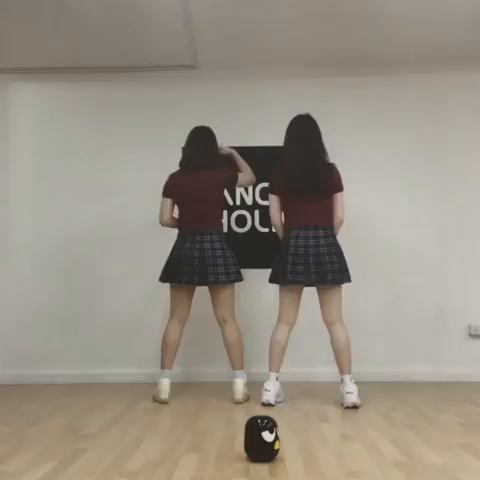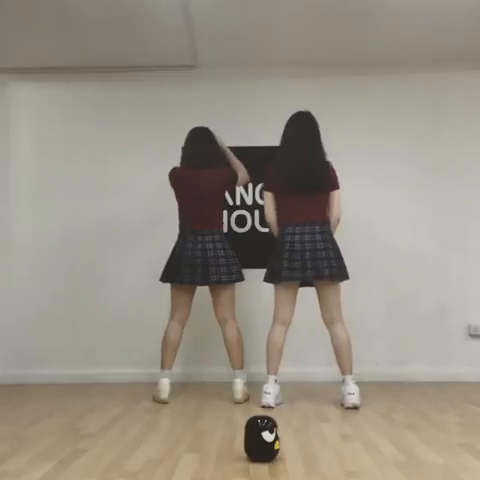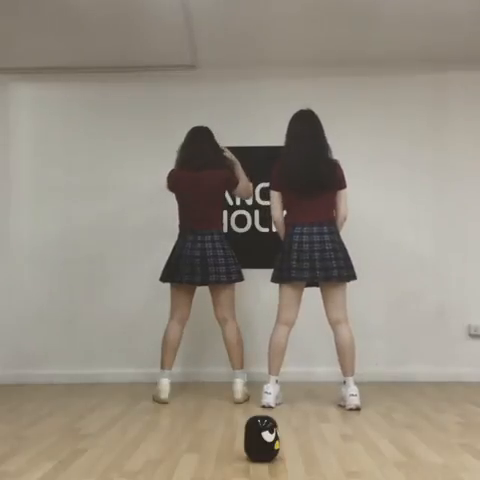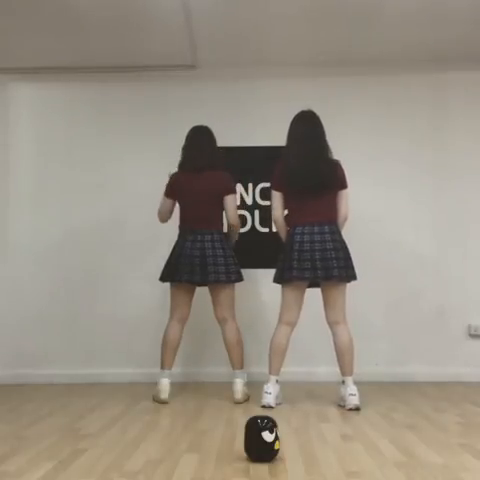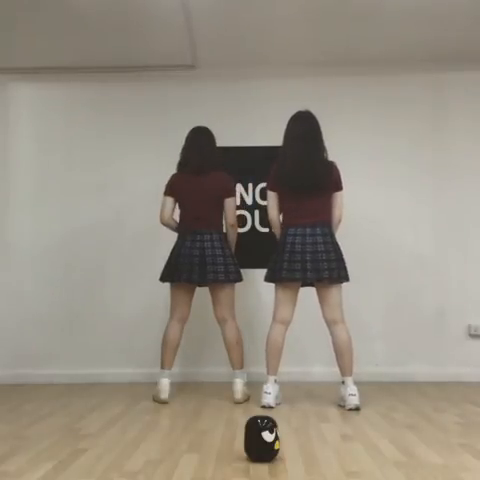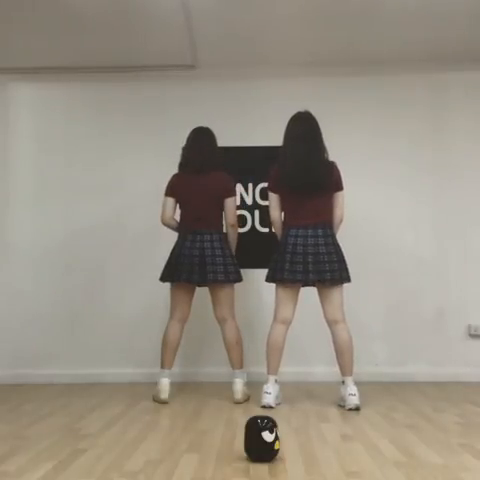
dt=0.5s
person 1, frame 1
left shoulder: (280, 175)
right shoulder: (330, 172)
left elbow: (275, 219)
right elbow: (339, 217)
left hip: (294, 247)
right hip: (326, 245)
left knee: (285, 321)
right knee: (335, 321)
left ankle: (271, 385)
right ankle: (348, 387)
person 1, frame 2
left shoulder: (275, 171)
right shoulder: (326, 169)
left elbow: (270, 216)
right elbow: (335, 215)
left hip: (289, 244)
right hip: (321, 242)
left knee: (280, 322)
right knee: (334, 320)
left ankle: (271, 387)
right ankle: (349, 387)
person 1, frame 3
left shoulder: (281, 170)
right shoulder: (333, 168)
left elbow: (277, 216)
right elbow: (342, 213)
left hip: (296, 243)
right hip: (329, 242)
left knee: (284, 321)
right knee: (339, 321)
left ankle: (271, 387)
right ankle: (350, 388)
person 1, frame 4
left shoulder: (283, 171)
right shoulder: (334, 168)
left elbow: (277, 215)
right elbow: (343, 213)
left hip: (298, 243)
right hip: (331, 242)
left knee: (286, 321)
right knee: (338, 321)
left ankle: (271, 387)
right ankle: (349, 388)
person 1, frame 5
left shoulder: (278, 171)
right shoulder: (330, 170)
left elbow: (273, 216)
right elbow: (337, 215)
left hip: (291, 244)
right hip: (324, 243)
left knee: (280, 321)
right knee: (336, 320)
left ankle: (270, 387)
right ankle: (349, 388)
person 1, frame 6
left shoulder: (279, 172)
right shoulder: (330, 170)
left elbow: (275, 216)
right elbow: (338, 215)
left hip: (292, 244)
right hip: (325, 244)
left knee: (281, 320)
right knee: (337, 320)
left ankle: (270, 387)
right ankle: (349, 388)
person 2, frame 1
left shoulder: (175, 179)
right shoulder: (221, 176)
left elbow: (165, 219)
right elbow: (250, 178)
right wrist: (233, 154)
left hip: (185, 249)
right hip: (215, 248)
left knee: (177, 320)
right knee: (227, 319)
left ankle: (163, 384)
right ankle: (239, 385)
person 2, frame 2
left shoulder: (177, 175)
right shoulder: (221, 175)
right elbow: (244, 177)
left wrist: (191, 154)
right wrist: (224, 148)
left hip: (186, 248)
right hip: (216, 247)
left knee: (177, 319)
right knee: (227, 319)
left ankle: (164, 384)
right ankle: (239, 384)
person 2, frame 3
left shoulder: (177, 176)
right shoulder: (222, 175)
right elbow: (247, 191)
left wrist: (179, 162)
right wrist: (235, 161)
left hip: (186, 248)
right hip: (216, 247)
left knee: (176, 319)
right knee: (227, 319)
left ankle: (163, 384)
right ankle: (239, 384)
person 2, frame 4
left shoulder: (177, 179)
right shoulder: (223, 179)
left elbow: (163, 216)
right elbow: (233, 221)
right wrist: (232, 239)
left hip: (186, 247)
right hip: (216, 246)
left knee: (177, 319)
right knee: (227, 319)
left ankle: (164, 384)
right ankle: (239, 385)
person 2, frame 5
left shoulder: (176, 180)
right shoulder: (223, 181)
left elbow: (165, 218)
right elbow: (231, 223)
right wrist: (230, 251)
left hip: (185, 248)
right hip: (216, 246)
left knee: (177, 319)
right knee: (227, 319)
left ankle: (164, 384)
right ankle: (239, 384)
person 2, frame 6
left shoulder: (177, 180)
right shoulder: (224, 181)
left elbow: (166, 218)
right elbow: (231, 223)
right wrist: (231, 252)
left hip: (186, 248)
right hip: (216, 246)
left knee: (177, 318)
right knee: (226, 318)
left ankle: (163, 384)
right ankle: (239, 384)
